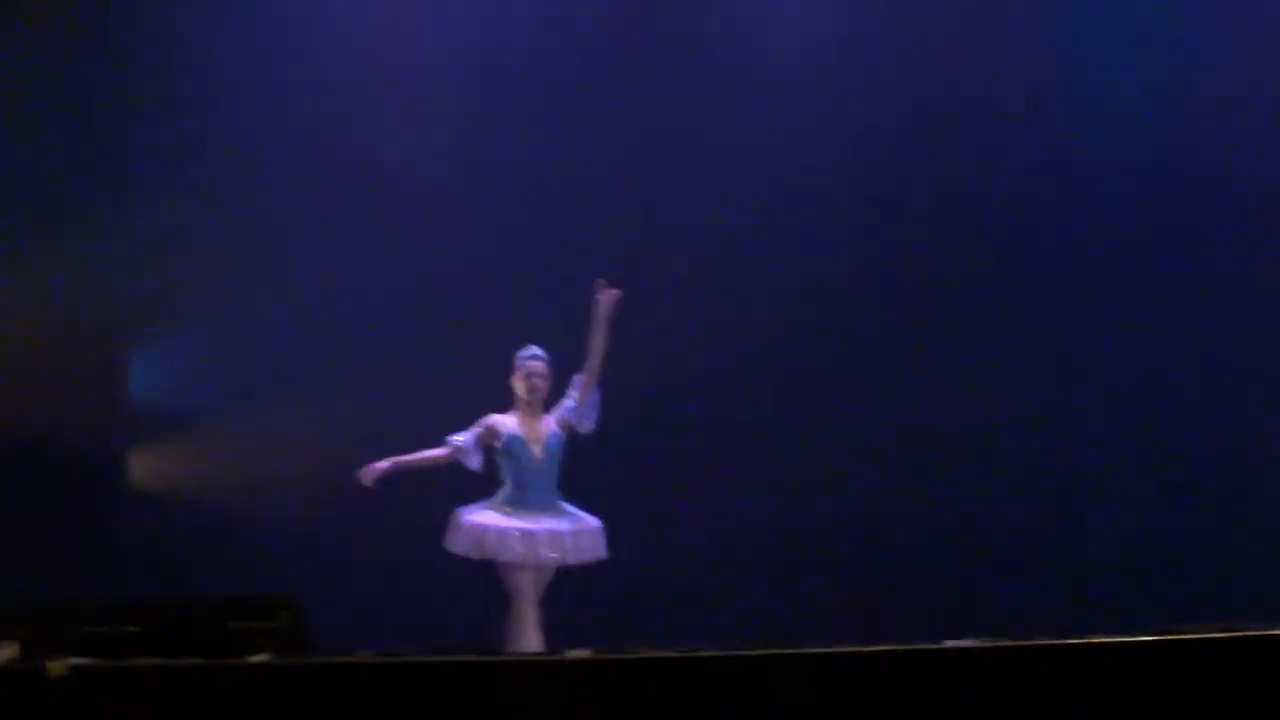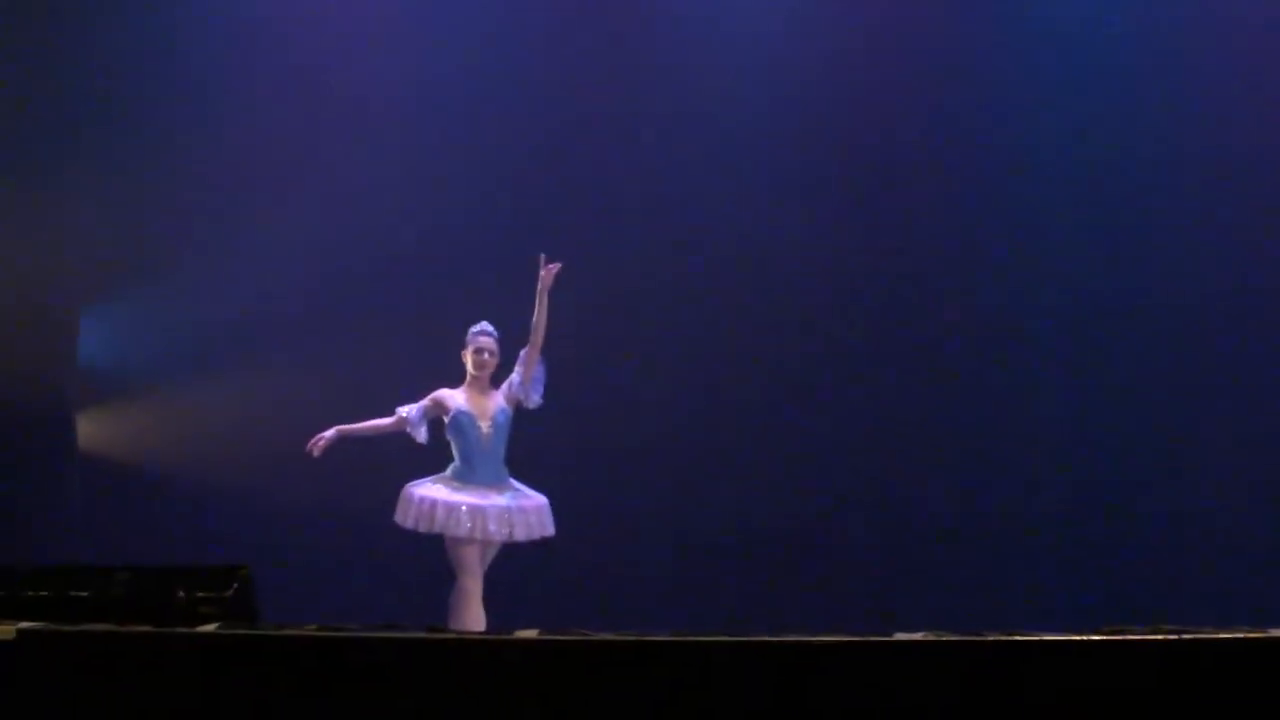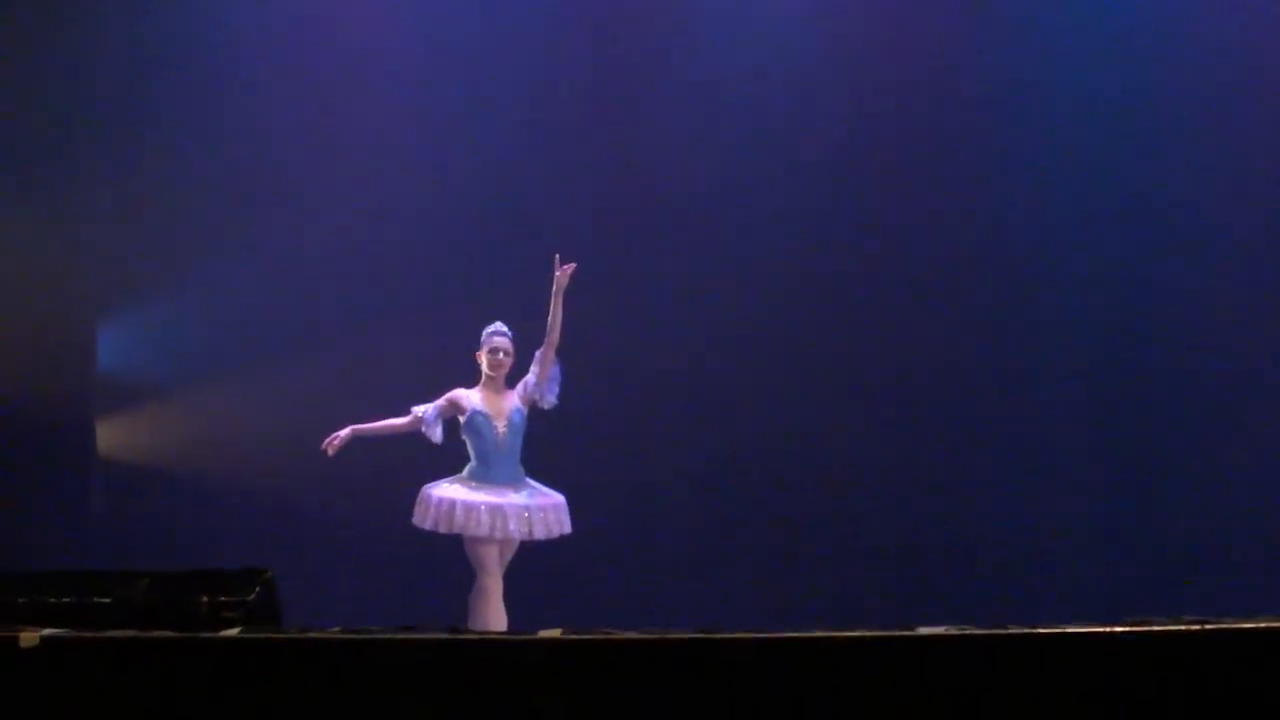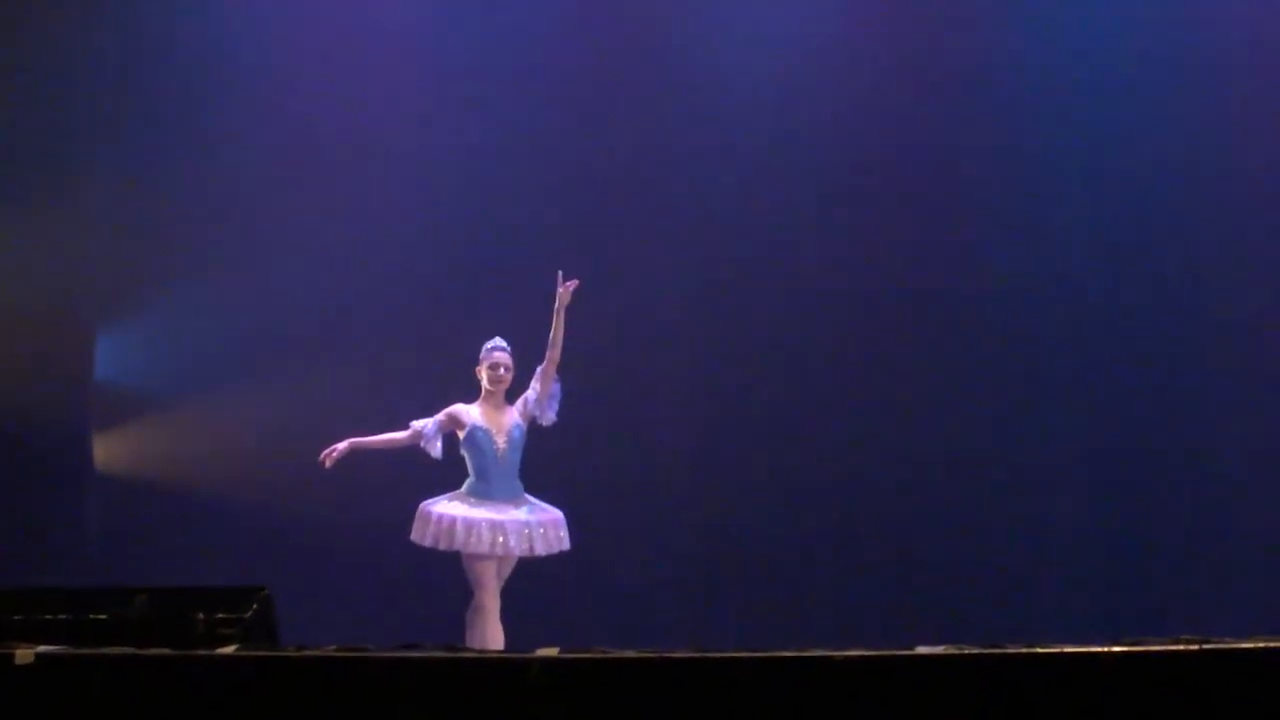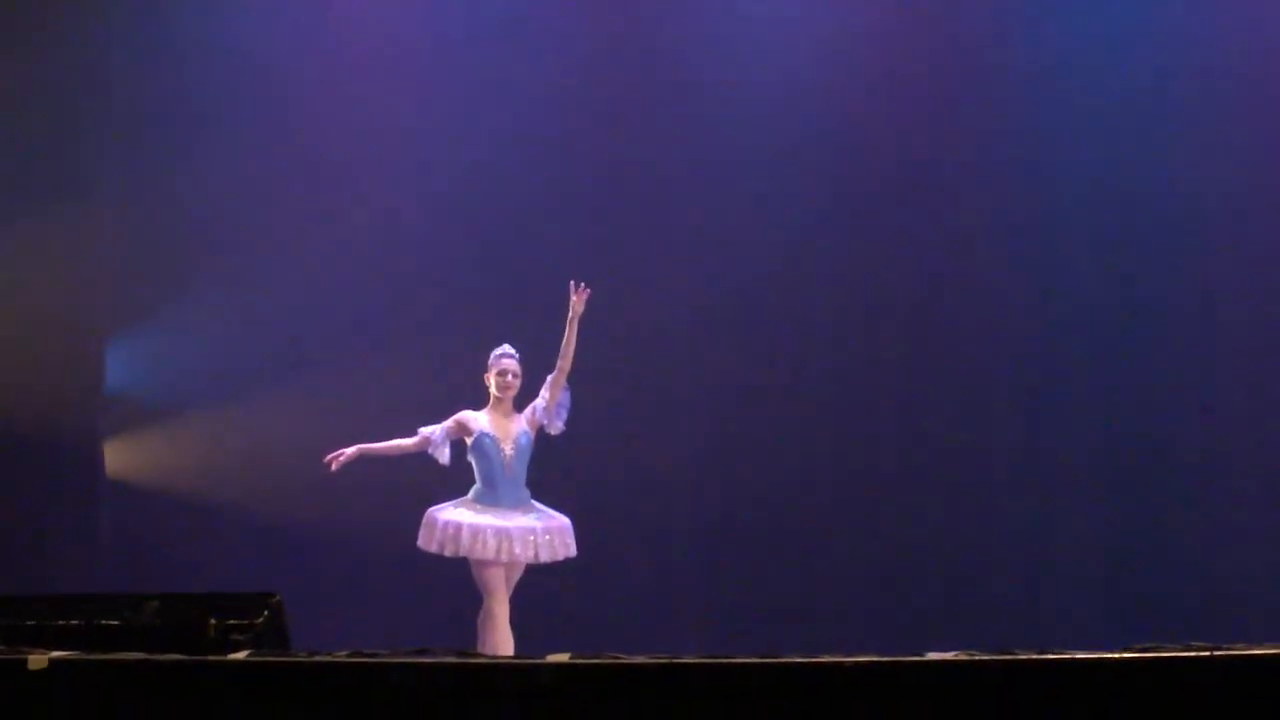
dt=0.7s
person 1, frame 1
left shoulder: (560, 420)
right shoulder: (496, 424)
left elbow: (591, 372)
right elbow: (446, 453)
left wrist: (602, 317)
right wrist: (391, 463)
left hip: (550, 522)
right hip: (511, 520)
left knee: (528, 605)
right knee: (524, 605)
person 1, frame 2
left shoulder: (507, 396)
right shoulder: (446, 399)
left elbow: (535, 346)
right elbow: (393, 422)
left wrist: (542, 291)
right wrist: (339, 431)
left hip: (498, 497)
right hip: (459, 495)
left knee: (470, 581)
right knee: (470, 582)
person 1, frame 3
left shoulder: (522, 396)
right shoulder: (461, 399)
left elbow: (550, 346)
right elbow: (408, 422)
left wrist: (557, 292)
right wrist: (354, 430)
left hip: (515, 497)
right hip: (476, 495)
left knee: (489, 581)
right knee: (490, 582)
person 1, frame 4
left shoulder: (521, 412)
right shoulder: (461, 414)
left elbow: (551, 362)
right elbow: (407, 436)
left wrist: (560, 309)
right wrist: (352, 444)
left hip: (513, 513)
right hip: (475, 511)
left knee: (486, 598)
right knee: (488, 599)
left ankle: (475, 650)
person 1, frame 5
left shoulder: (530, 419)
right shoulder: (469, 420)
left elbow: (561, 371)
right elbow: (415, 442)
left wrist: (574, 318)
right wrist: (360, 449)
left hip: (520, 520)
right hip: (482, 517)
left knee: (495, 604)
right knee: (497, 606)
